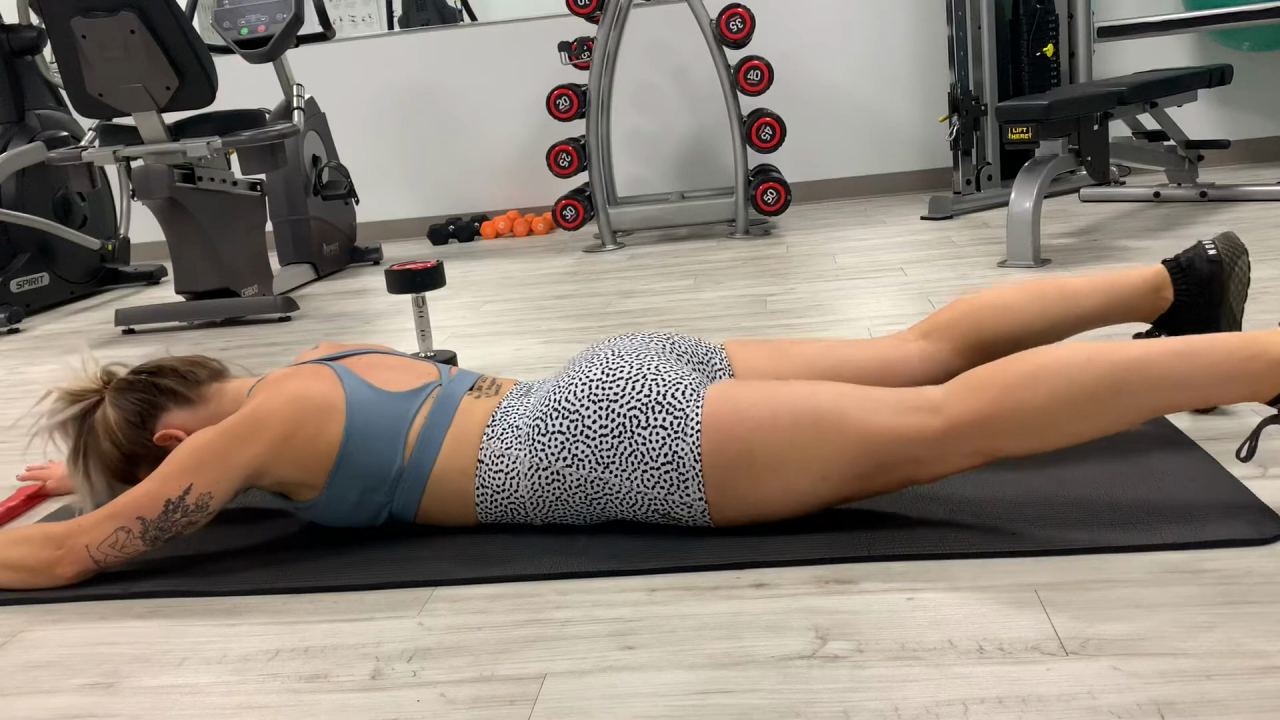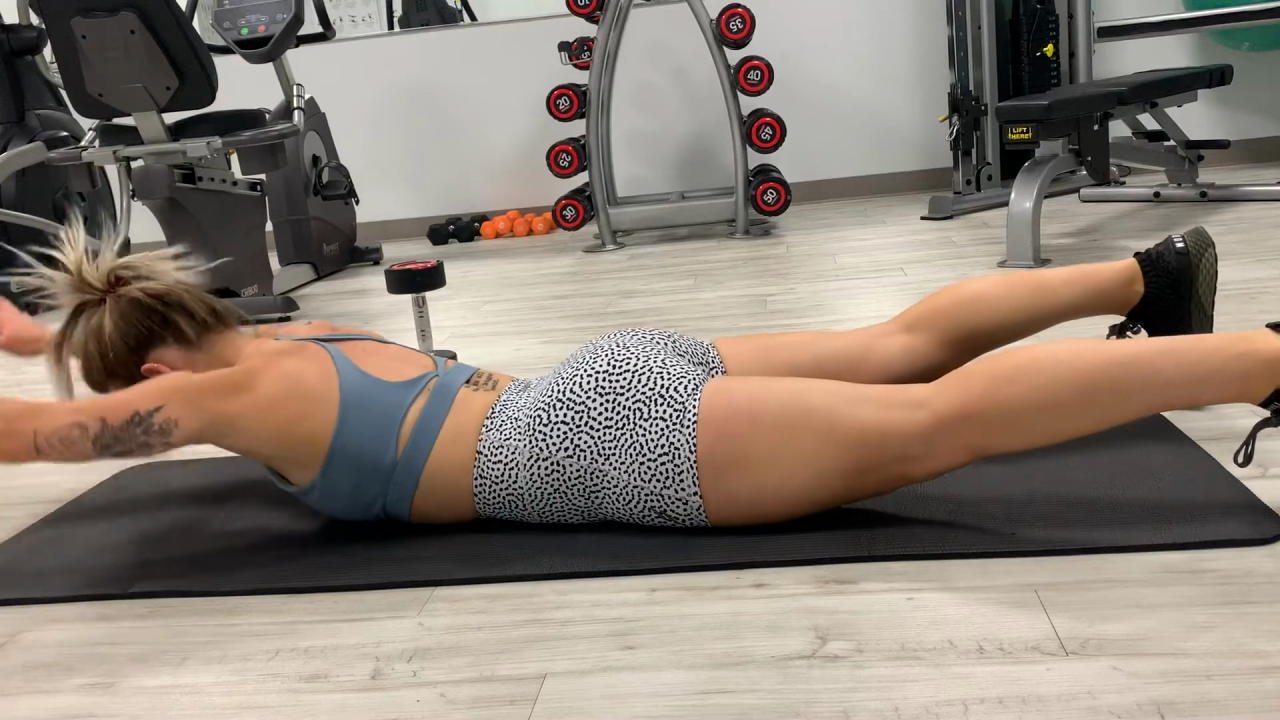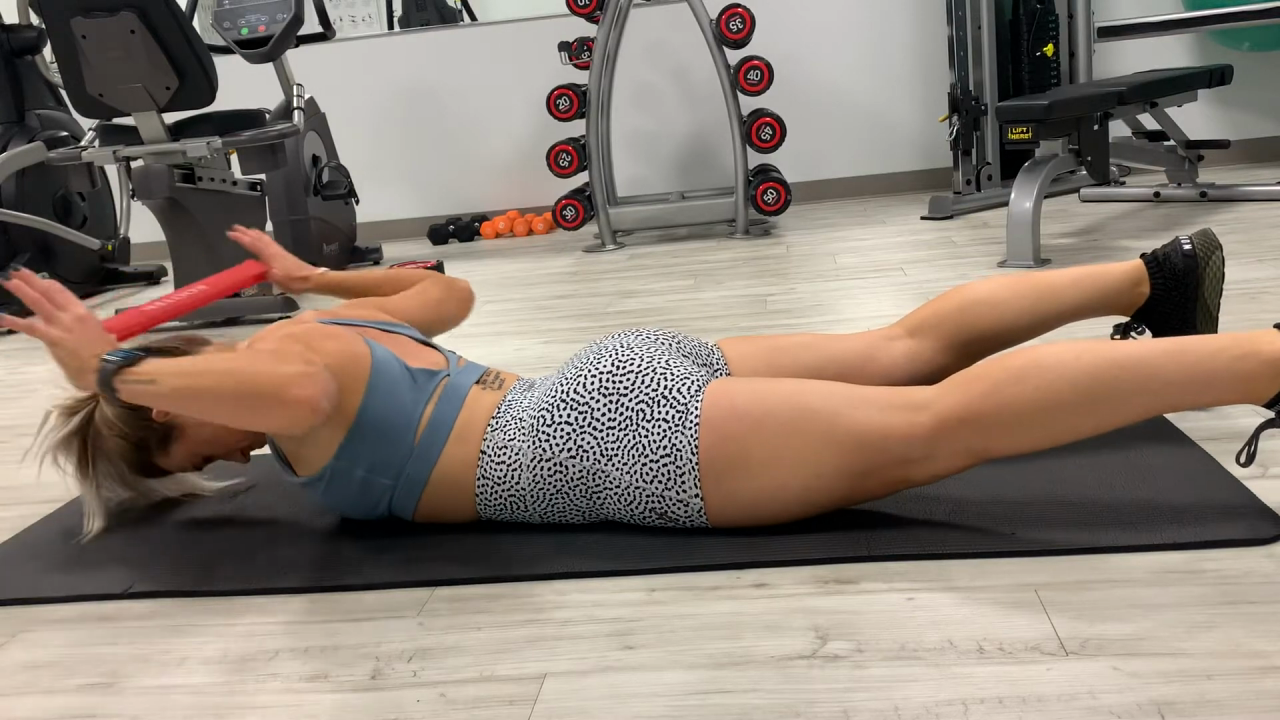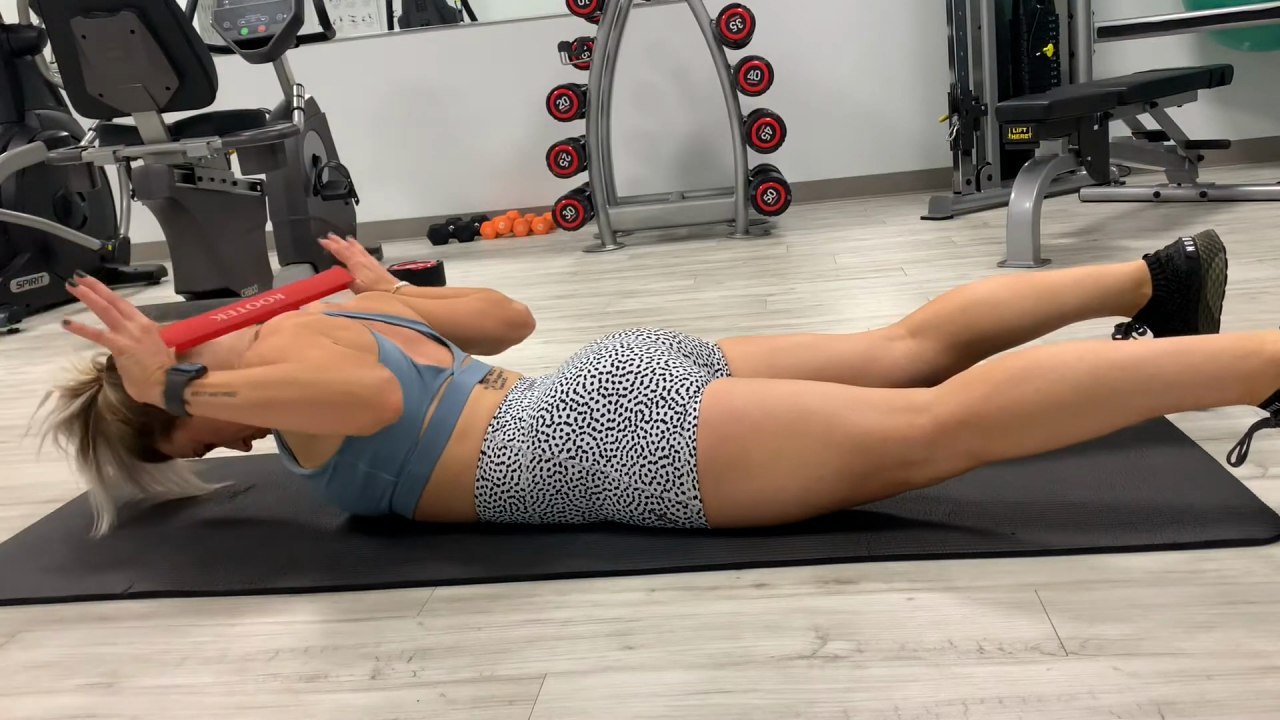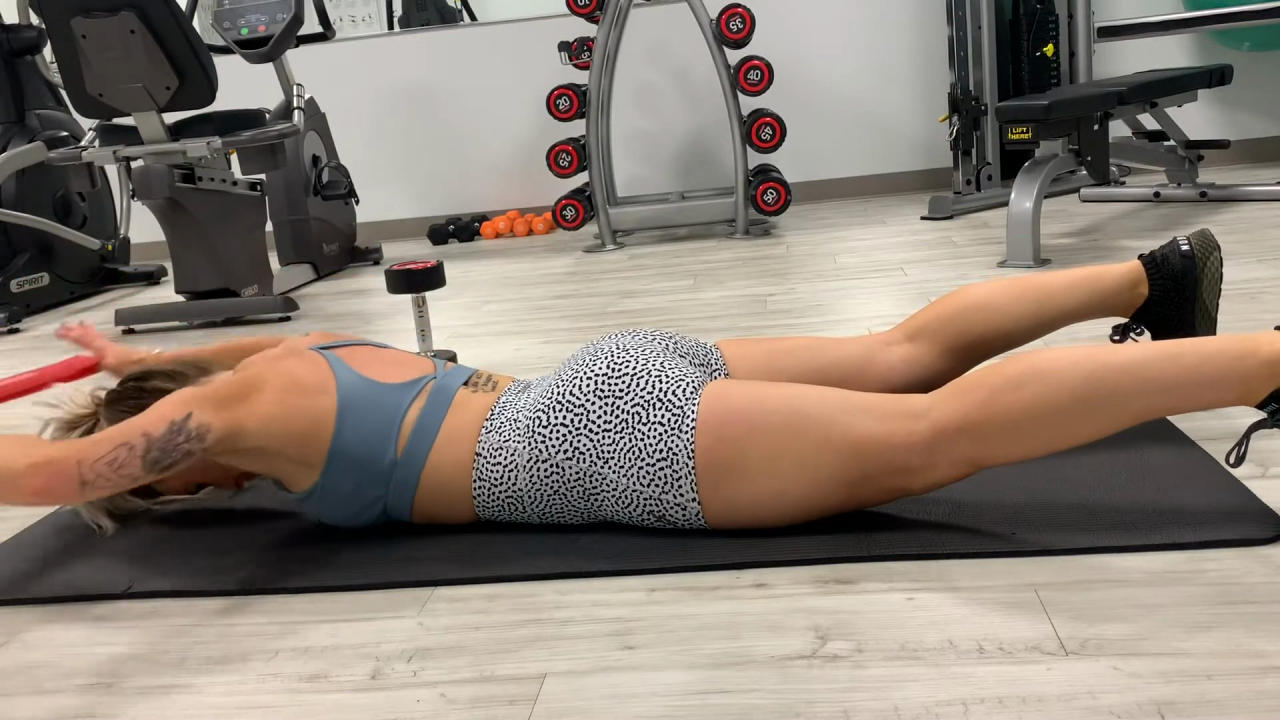
dt=0.7s
person 1, frame 1
left shoulder: (251, 434)
right shoulder: (318, 362)
left hip: (617, 448)
right hip: (625, 381)
left knee: (948, 426)
right knee: (925, 351)
right ankle: (1178, 283)
person 1, frame 2
left shoulder: (238, 396)
right shoulder: (294, 341)
left hip: (611, 446)
right hip: (622, 377)
left knee: (938, 426)
right knee: (901, 346)
right ankle: (1147, 278)
person 1, frame 3
left shoulder: (280, 355)
right shoulder: (326, 325)
left elbow: (297, 398)
right elbow: (447, 288)
left wrist: (106, 360)
left hip: (617, 446)
right hip: (626, 377)
left knee: (941, 427)
right knee: (907, 348)
right ankle: (1152, 278)
person 1, frame 4
left shoulder: (279, 351)
right shoulder: (334, 315)
left elbow: (378, 398)
right elbow: (509, 313)
left wrist: (175, 376)
left hip: (618, 444)
right hip: (623, 377)
left knee: (939, 430)
right knee: (903, 350)
right ankle: (1156, 278)
person 1, frame 5
left shoulder: (228, 409)
right shoulder: (297, 355)
right wrist: (139, 362)
left hip: (613, 447)
right hip: (621, 379)
left knee: (935, 436)
right knee: (903, 353)
right ankle: (1150, 280)
